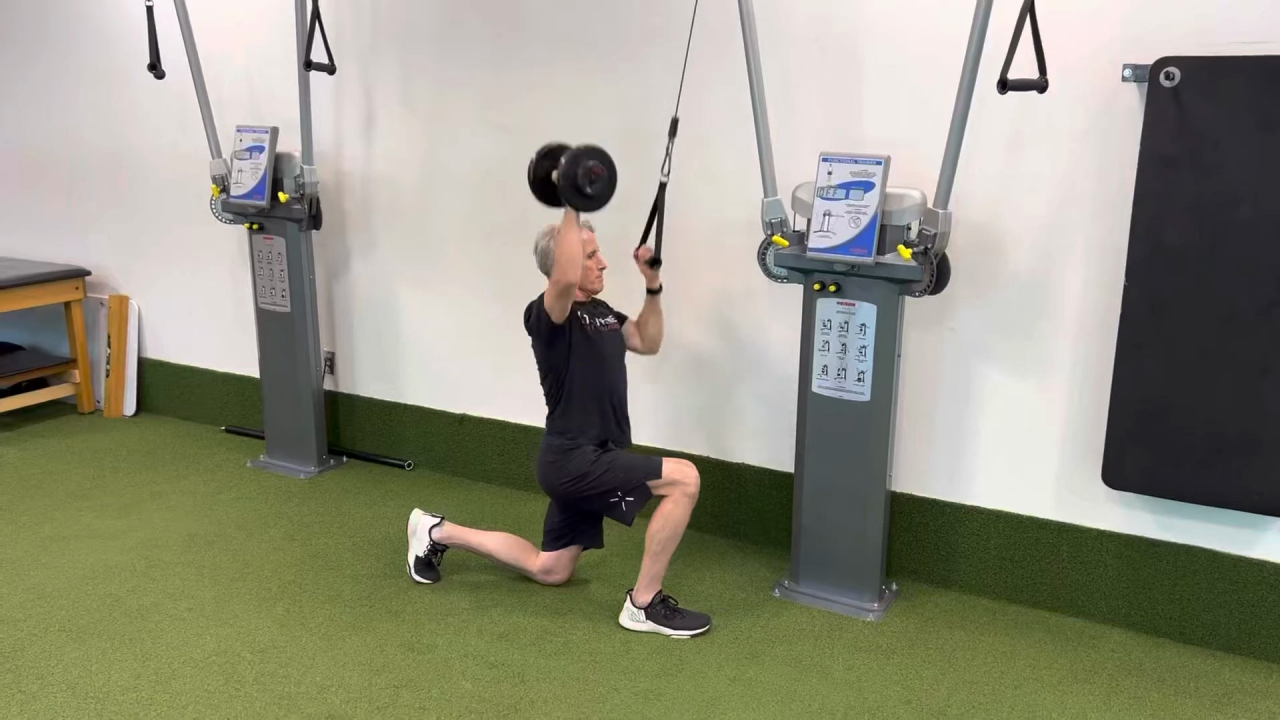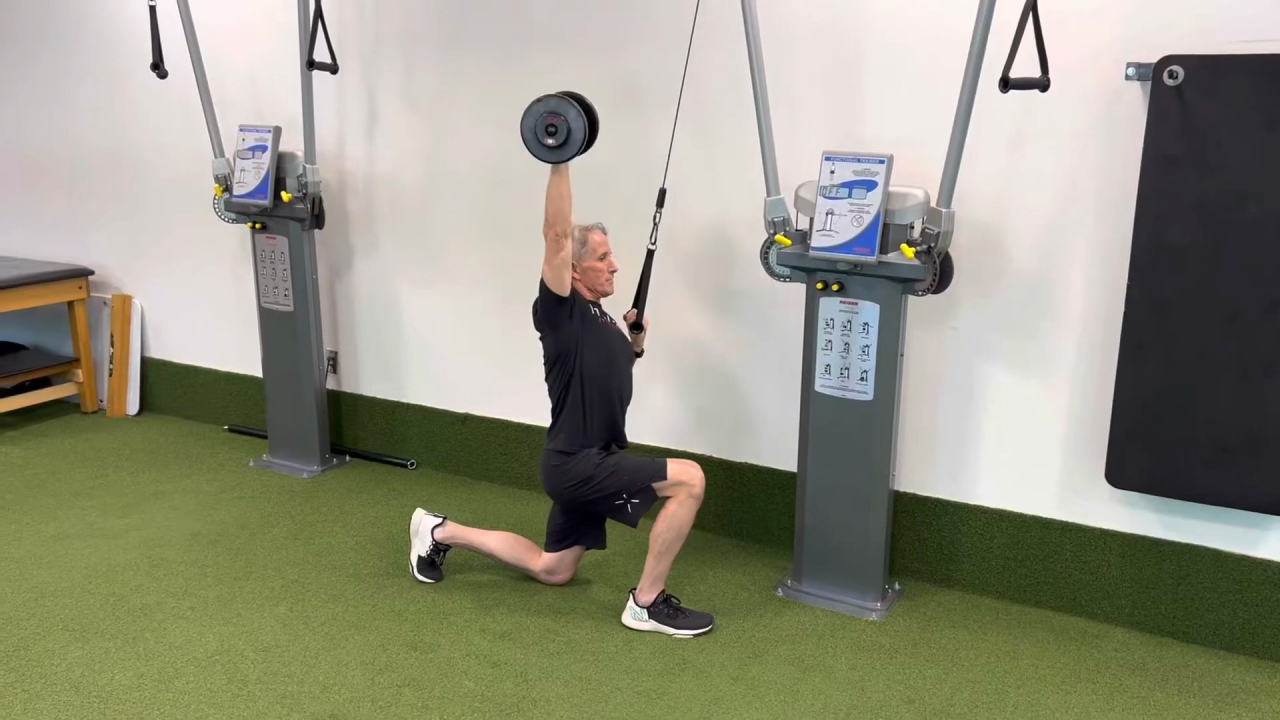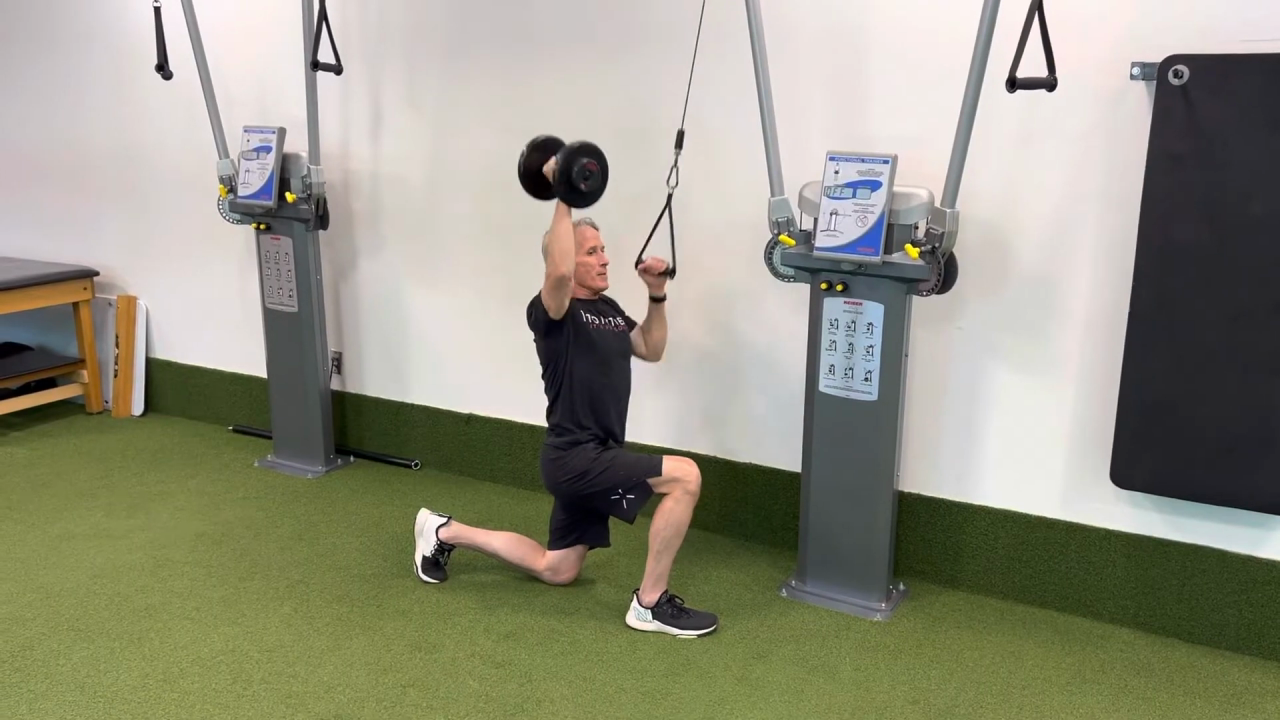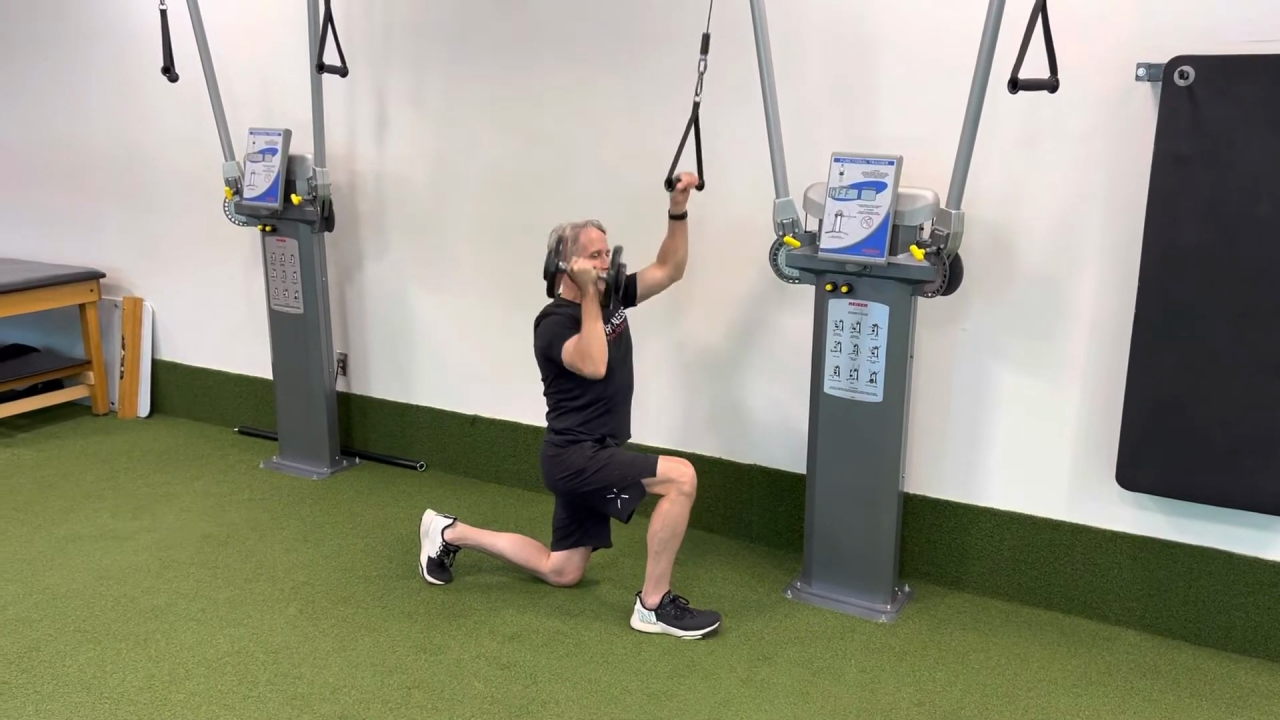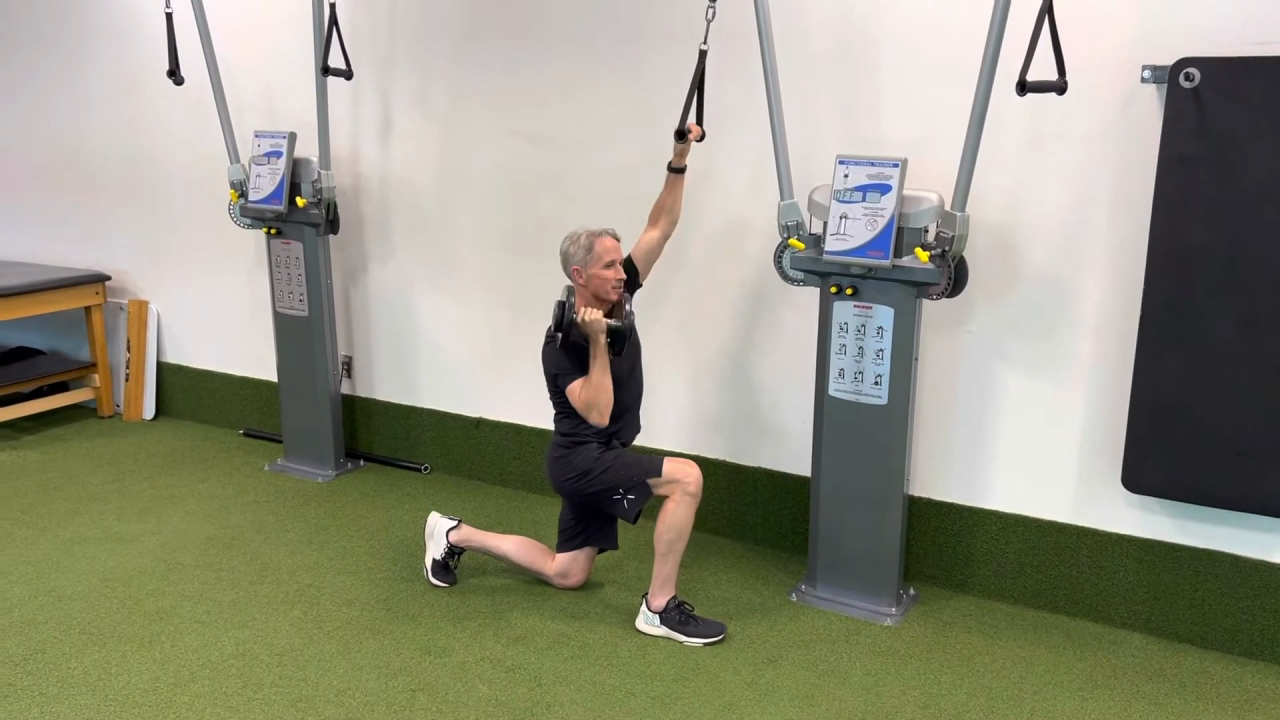
dt=0.5s
person 1, frame 1
left shoulder: (598, 312)
right shoulder: (545, 315)
left elbow: (649, 342)
right elbow: (565, 279)
left wrist: (651, 281)
right wrist: (570, 204)
left hip: (587, 459)
right hip: (576, 460)
left knee: (550, 568)
right knee: (684, 478)
left ankle: (437, 533)
right ankle: (645, 604)
person 1, frame 2
left shoulder: (596, 319)
right shoulder: (560, 309)
right elbow: (557, 234)
left wrist: (635, 346)
right wrist: (559, 162)
left hip: (589, 462)
right hip: (577, 464)
left knee: (550, 569)
right knee: (689, 480)
left ankle: (440, 533)
right ankle: (647, 603)
person 1, frame 3
left shoulder: (607, 309)
right shoulder: (548, 310)
left elbow: (653, 349)
right elbow: (560, 273)
left wrist: (655, 294)
right wrist: (563, 199)
left hip: (591, 456)
right hip: (576, 456)
left knee: (556, 570)
right knee: (684, 477)
left ankle: (444, 533)
right ankle: (651, 603)
person 1, frame 4
left shoulder: (611, 295)
right shoulder: (553, 323)
left elbow: (670, 269)
right elbow: (594, 366)
left wrist: (677, 210)
right wrist: (589, 295)
left hip: (593, 456)
right hip: (575, 457)
left knee: (561, 571)
right knee: (680, 477)
left ankle: (450, 533)
right ankle: (654, 604)
person 1, frame 5
left shoulder: (615, 298)
right shoulder: (563, 343)
left elbow: (660, 227)
right elbow: (597, 415)
left wrist: (678, 159)
right wrist: (597, 342)
left hip: (600, 459)
right hip: (581, 459)
left knee: (565, 573)
right knee: (686, 478)
left ankle: (454, 535)
right ankle: (660, 608)
